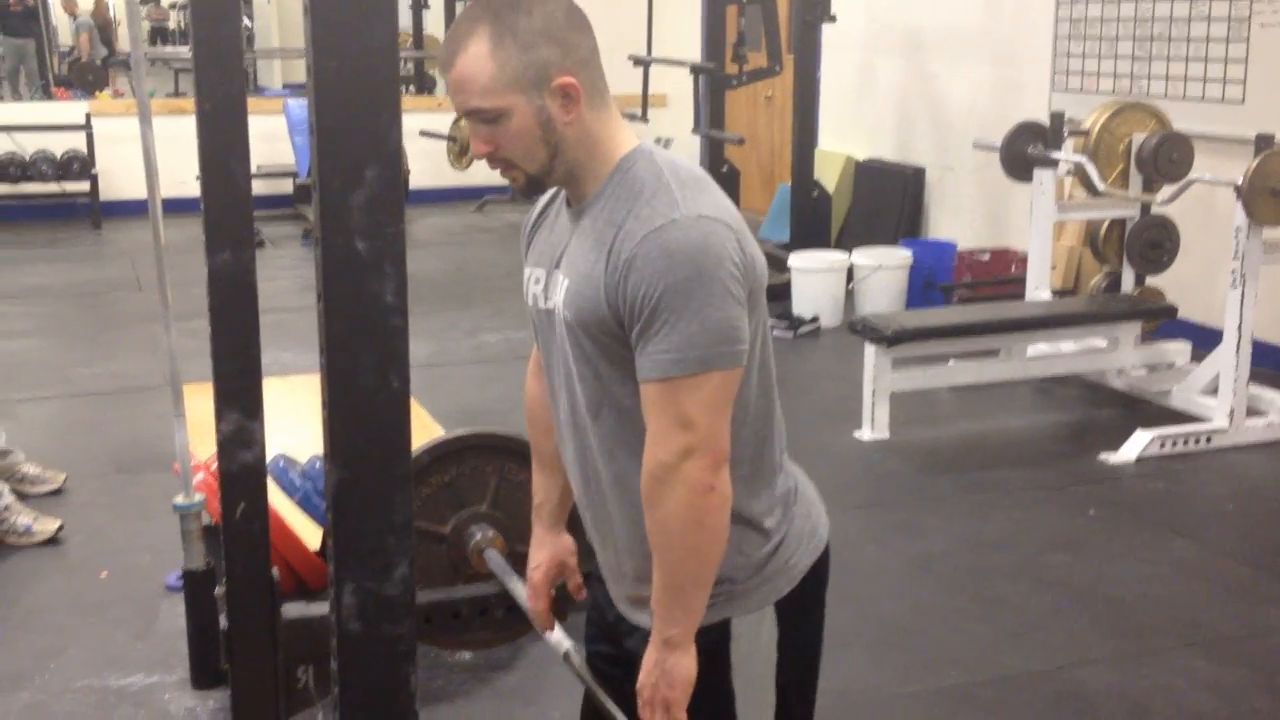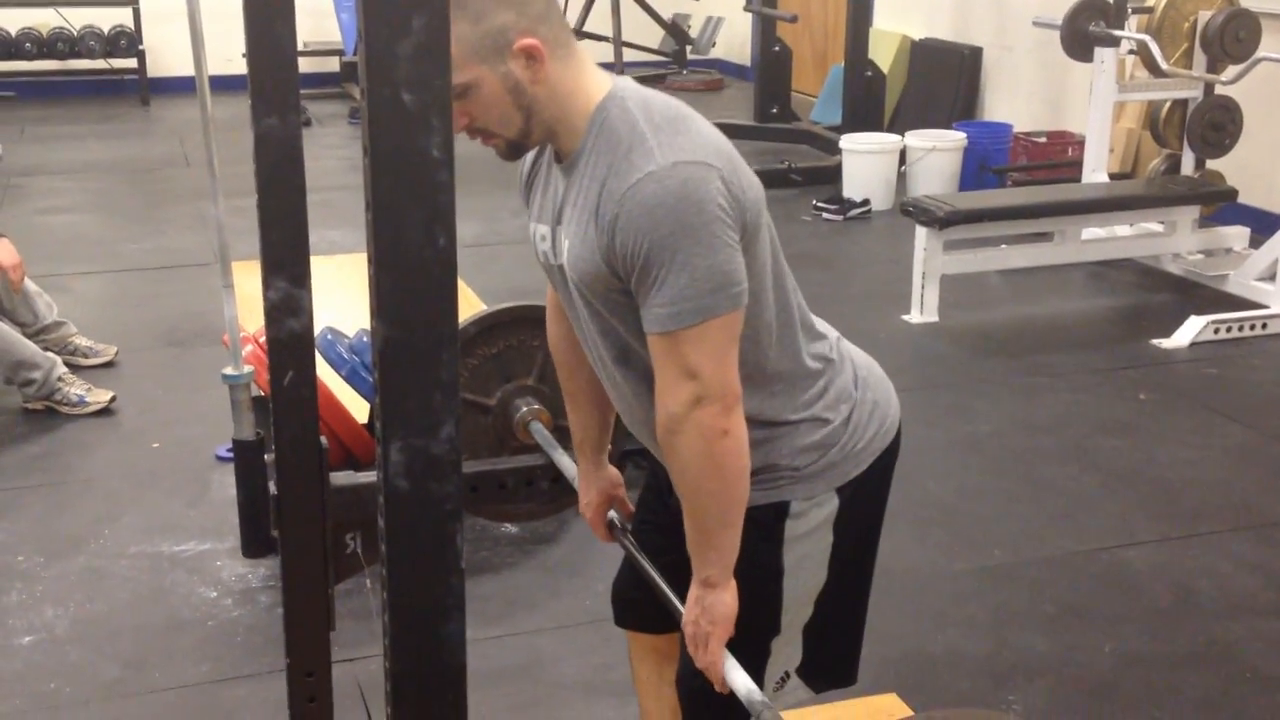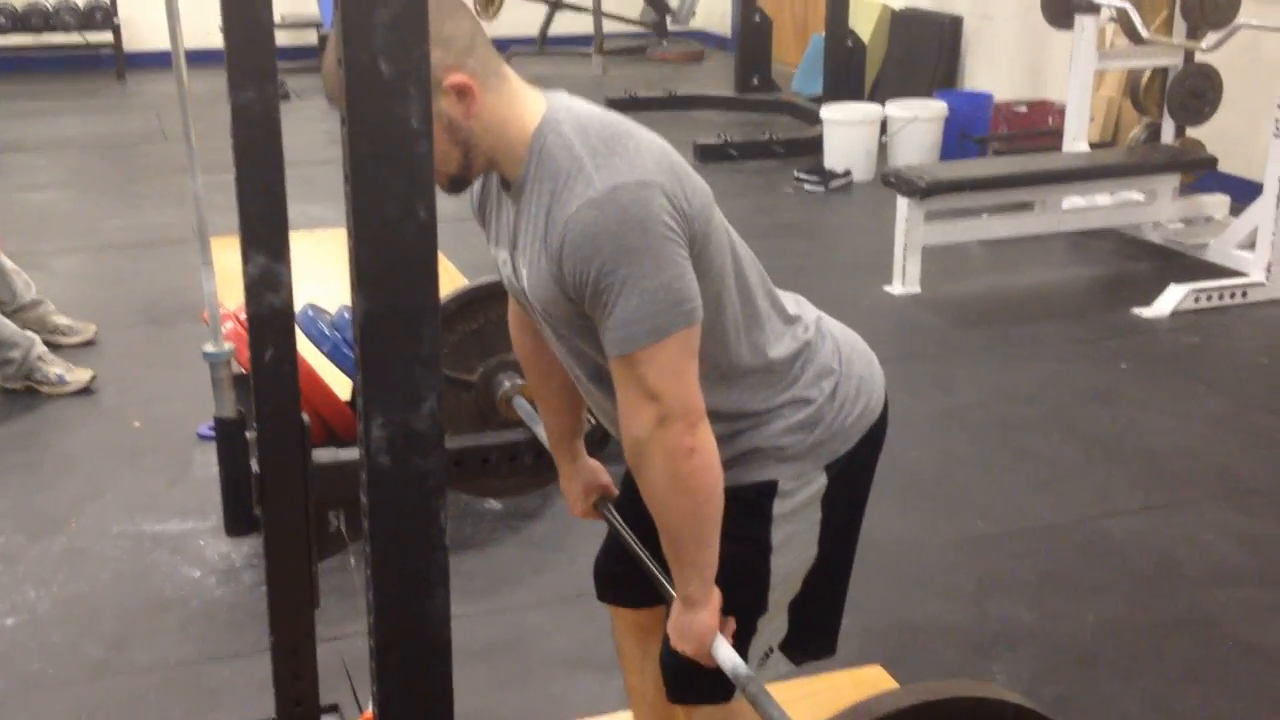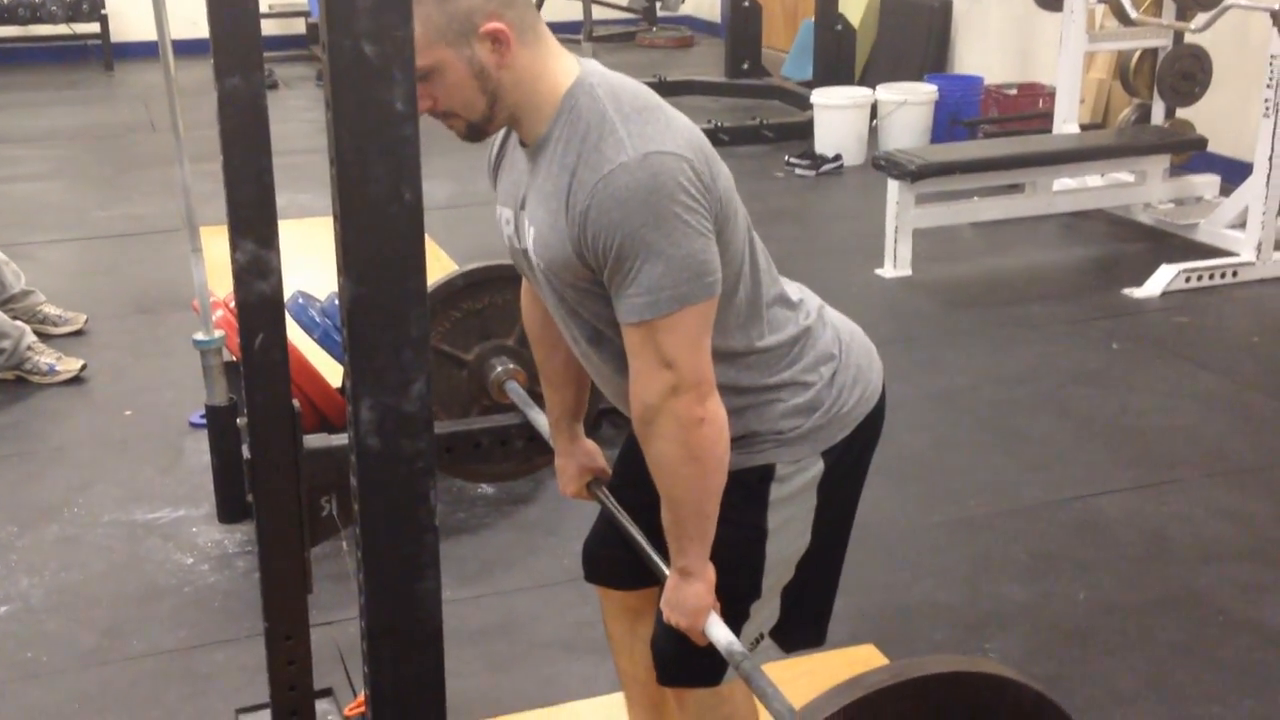
dt=1s
person 1, frame 1
left shoulder: (676, 236)
right shoulder: (555, 212)
left elbow: (691, 461)
right elbow: (550, 375)
left wrist: (675, 640)
right wrist: (547, 525)
left hip: (732, 581)
person 1, frame 2
left shoulder: (663, 182)
right shoulder: (549, 150)
left elbow: (703, 405)
right elbow: (572, 312)
left wrist: (714, 579)
right wrist: (591, 461)
left hip: (808, 454)
right hip: (714, 448)
right knee: (649, 618)
person 1, frame 3
left shoulder: (604, 203)
right shoulder: (501, 165)
left elbow: (667, 423)
right elbow: (535, 322)
left wrist: (698, 594)
right wrist: (570, 458)
left hip: (801, 427)
right hip: (723, 421)
right knee: (631, 594)
person 1, frame 4
left shoulder: (632, 172)
right shoulder: (520, 132)
left elbow: (677, 397)
right elbow: (547, 295)
left wrist: (693, 566)
right wrist: (566, 436)
left hip: (795, 416)
right hip: (713, 410)
left knee: (696, 658)
right knee: (621, 576)
